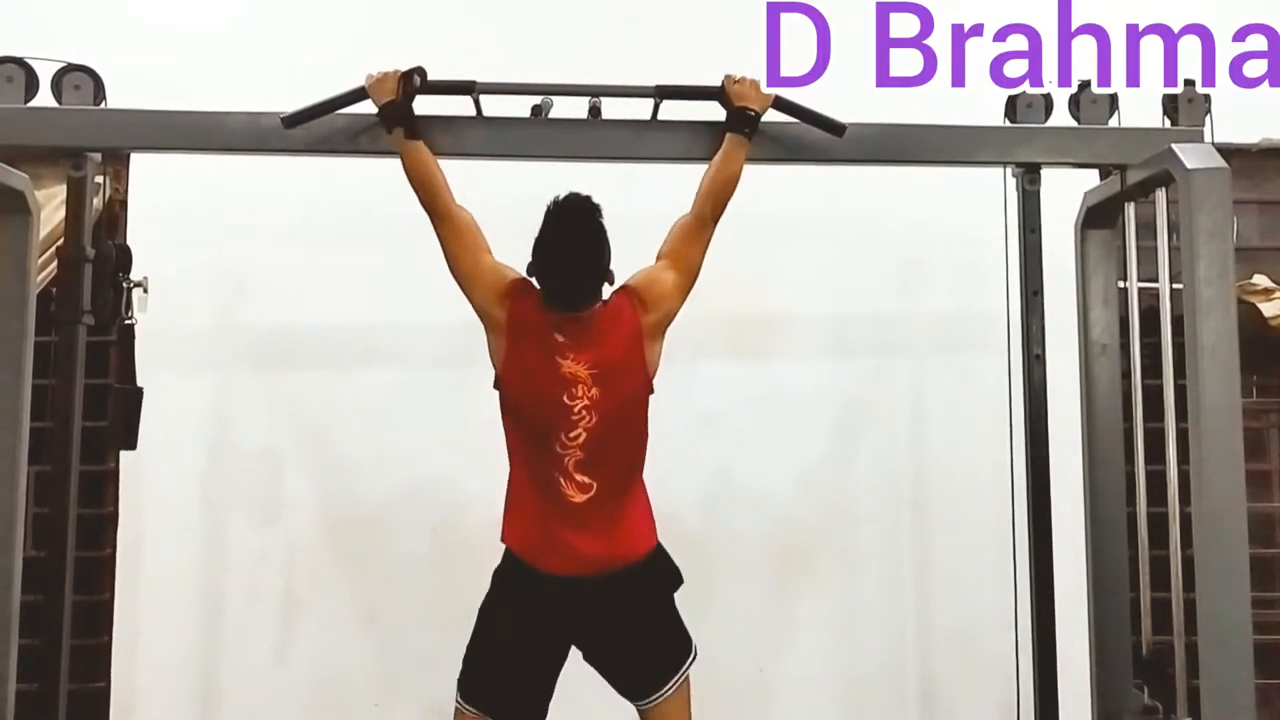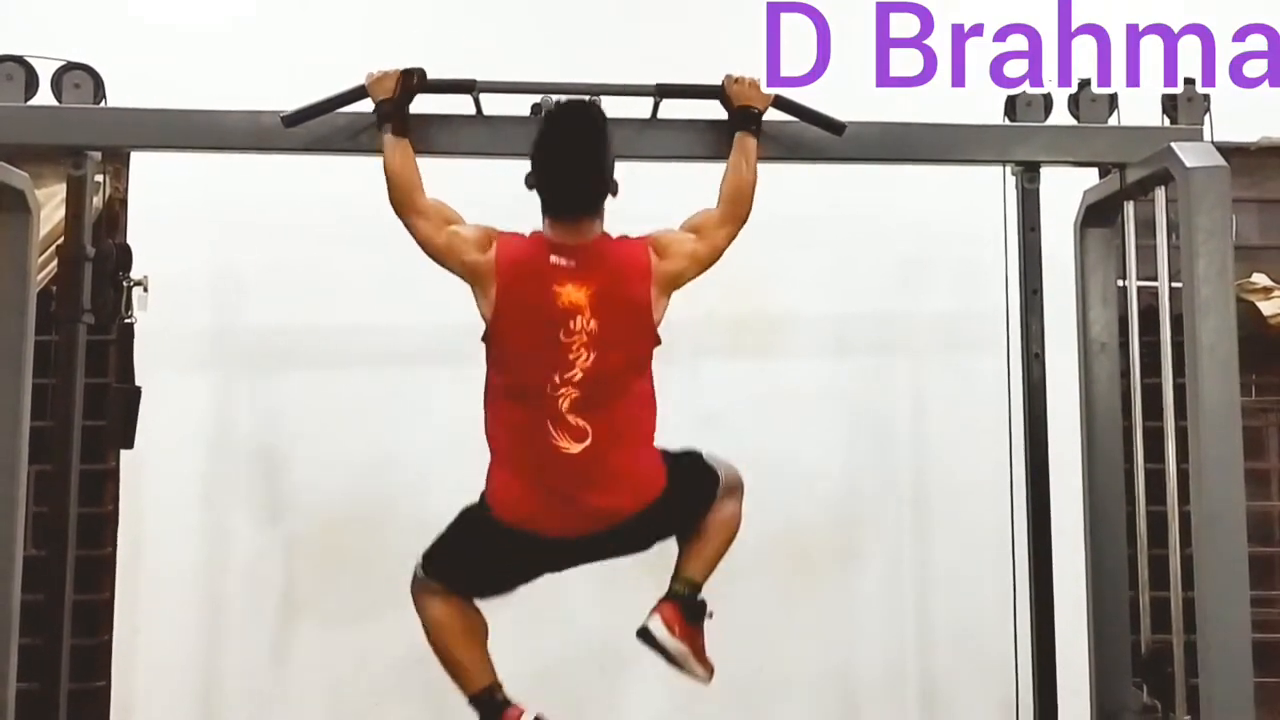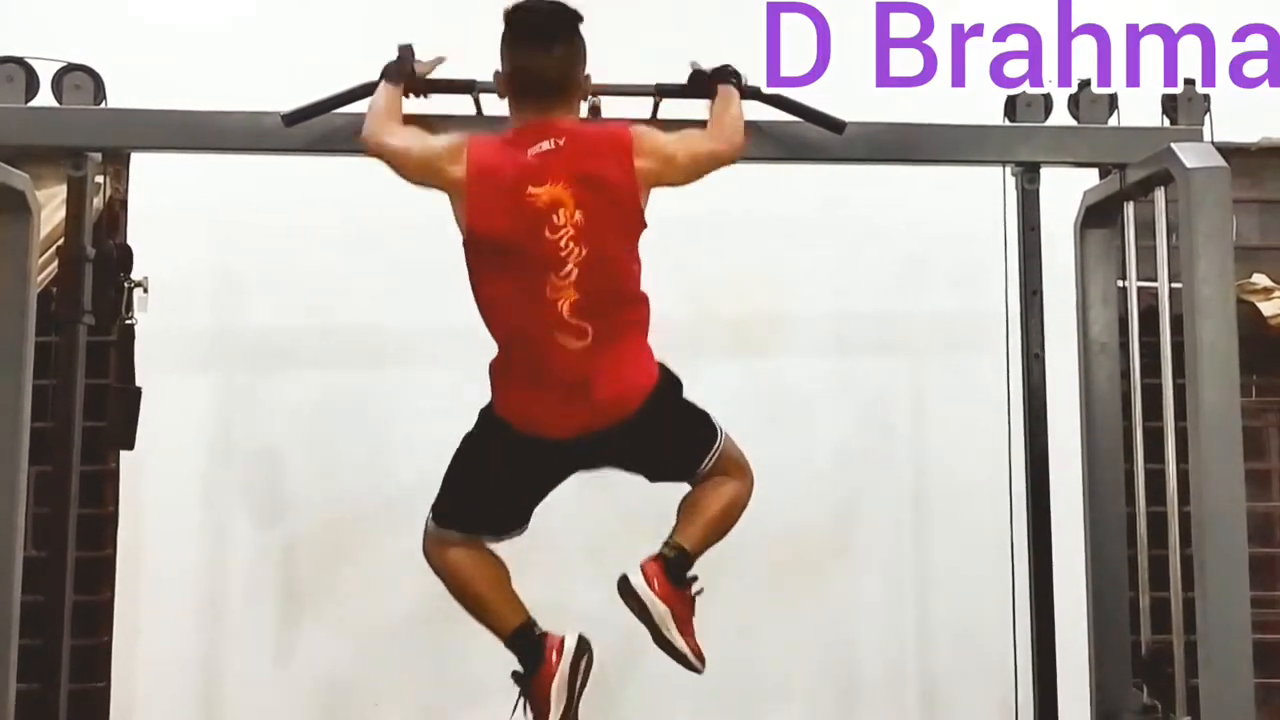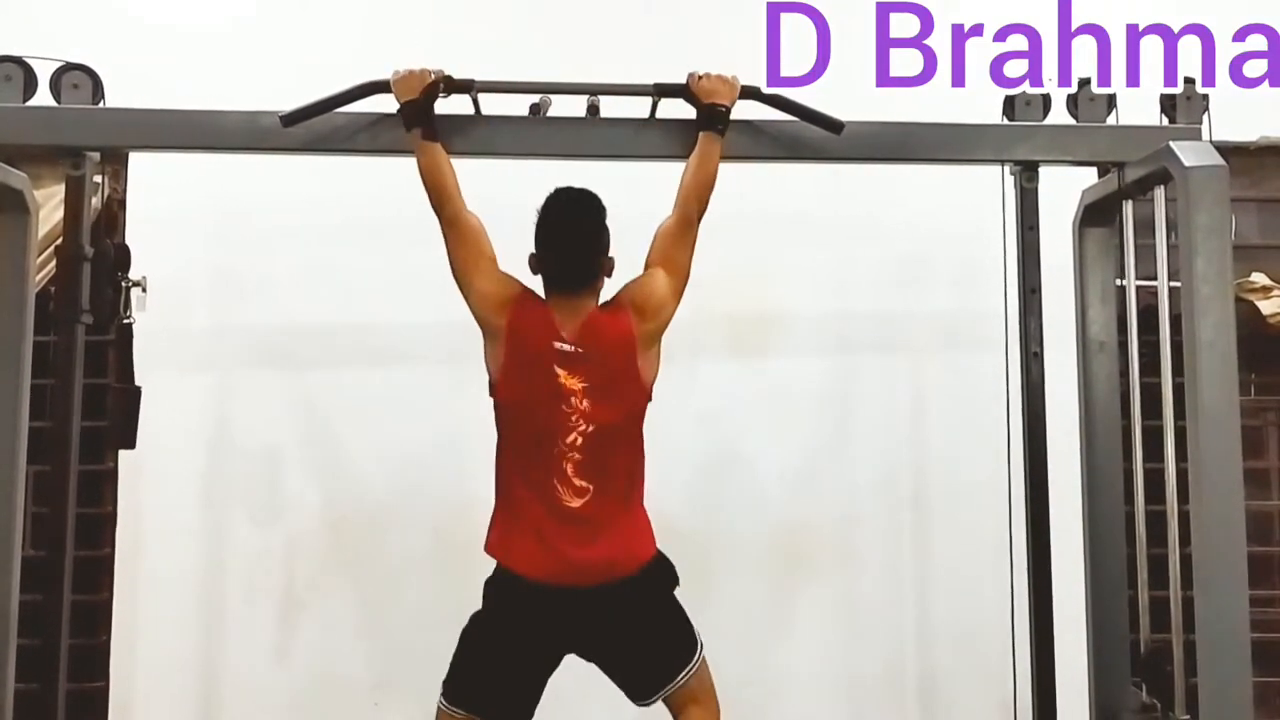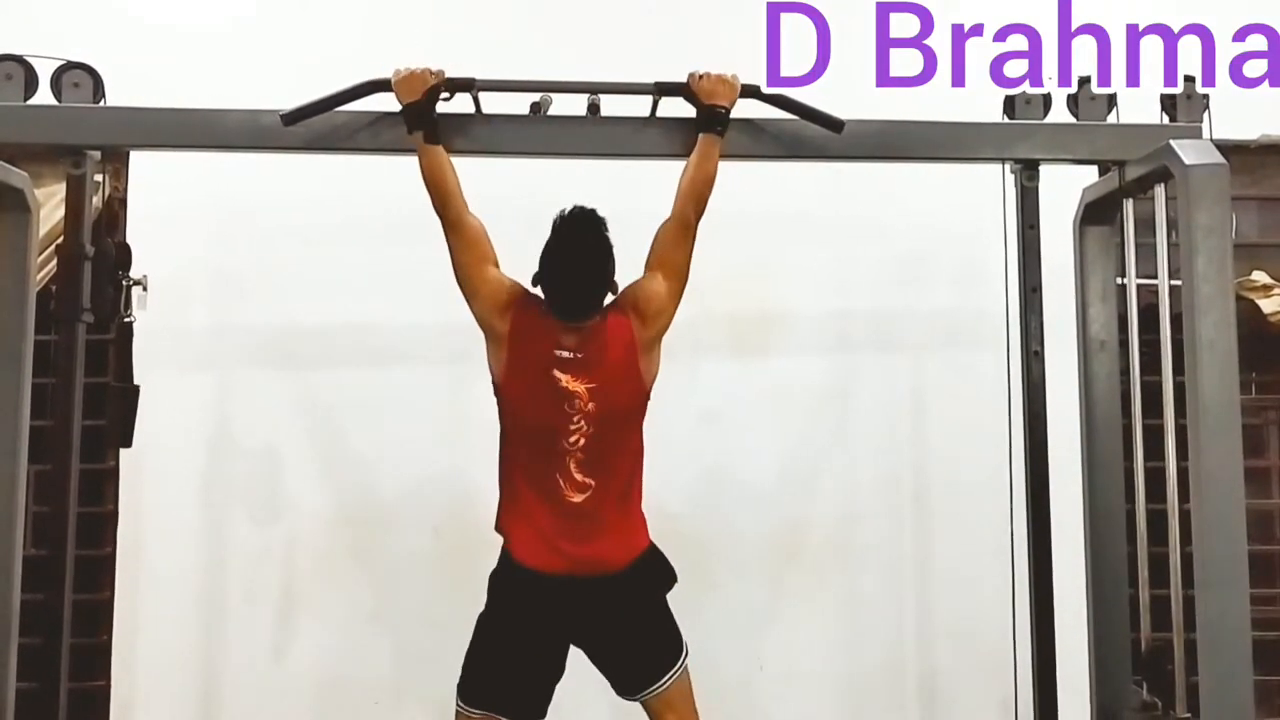
dt=0.4s
person 1, frame 1
left shoulder: (505, 316)
right shoulder: (643, 318)
left elbow: (443, 209)
right elbow: (704, 215)
left wrist: (398, 118)
right wrist: (741, 122)
left hip: (531, 578)
right hip: (628, 574)
person 1, frame 2
left shoulder: (492, 265)
right shoulder: (650, 267)
left elbow: (412, 208)
right elbow: (729, 217)
left wrist: (391, 116)
right wrist: (746, 122)
left hip: (519, 522)
right hip: (631, 504)
left knee: (434, 589)
right knee: (724, 487)
right ankle: (679, 607)
person 1, frame 3
left shoulder: (465, 163)
right shoulder: (631, 153)
left elbow: (379, 135)
right elbow: (727, 141)
left wrist: (397, 75)
right wrist: (723, 80)
left hip: (525, 416)
right hip: (629, 399)
left knee: (447, 542)
right knee: (730, 476)
left ankle: (537, 651)
right ankle: (667, 574)
person 1, frame 4
left shoulder: (504, 325)
right shoulder: (639, 328)
left elbow: (453, 216)
right elbow: (686, 218)
left wrist: (419, 118)
right wrist: (713, 119)
left hip: (525, 588)
right hip: (627, 581)
person 1, frame 5
left shoulder: (507, 328)
right shoulder: (639, 332)
left elbow: (456, 221)
right elbow: (684, 220)
left wrist: (420, 120)
right wrist: (712, 120)
left hip: (528, 580)
right hip: (623, 577)
